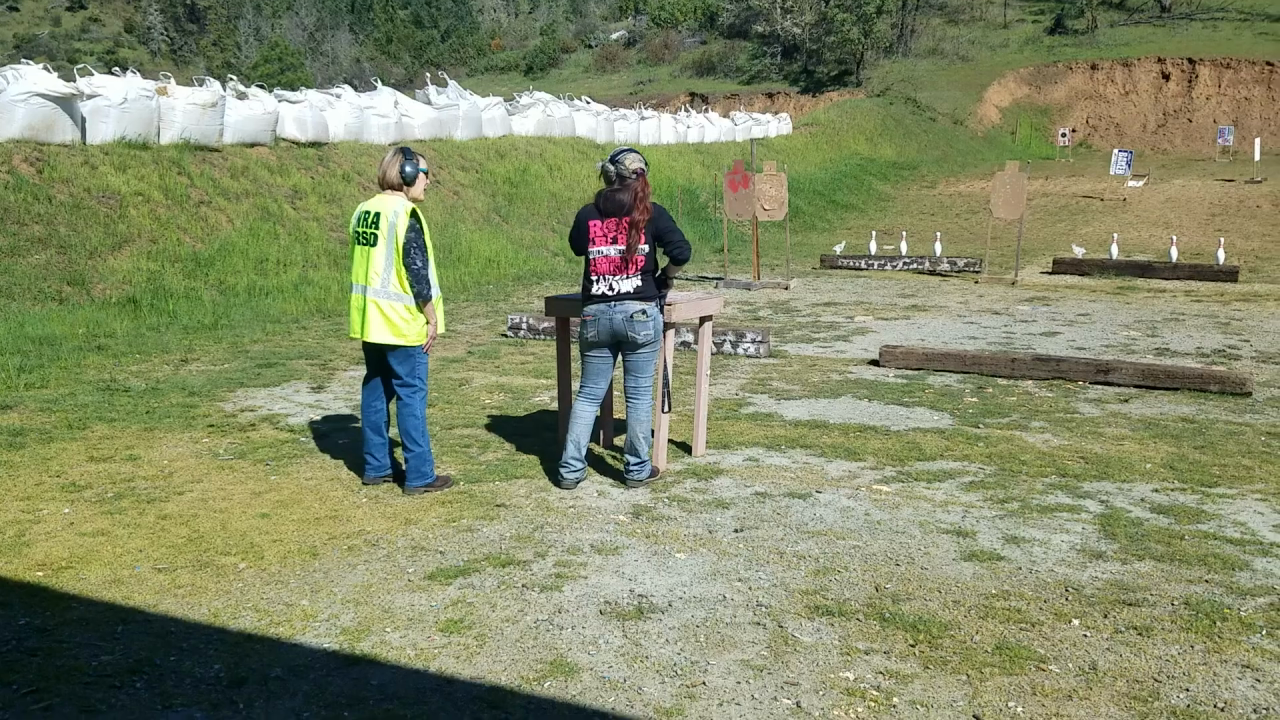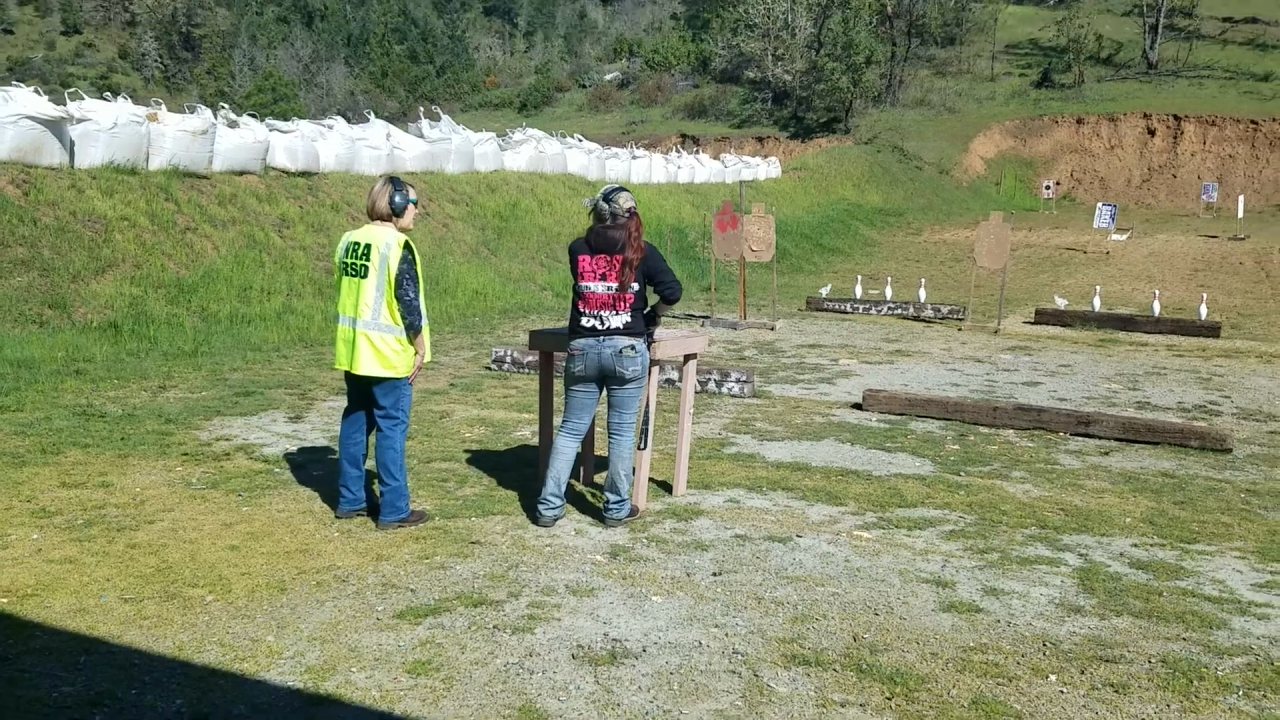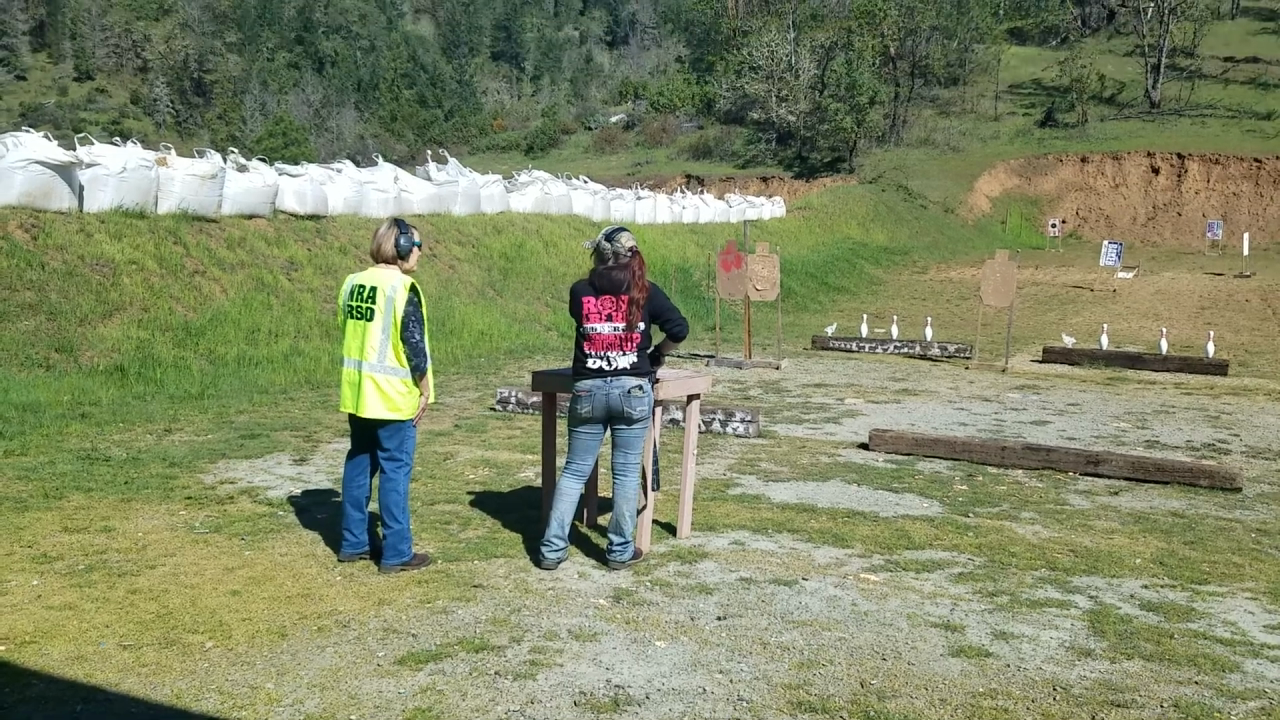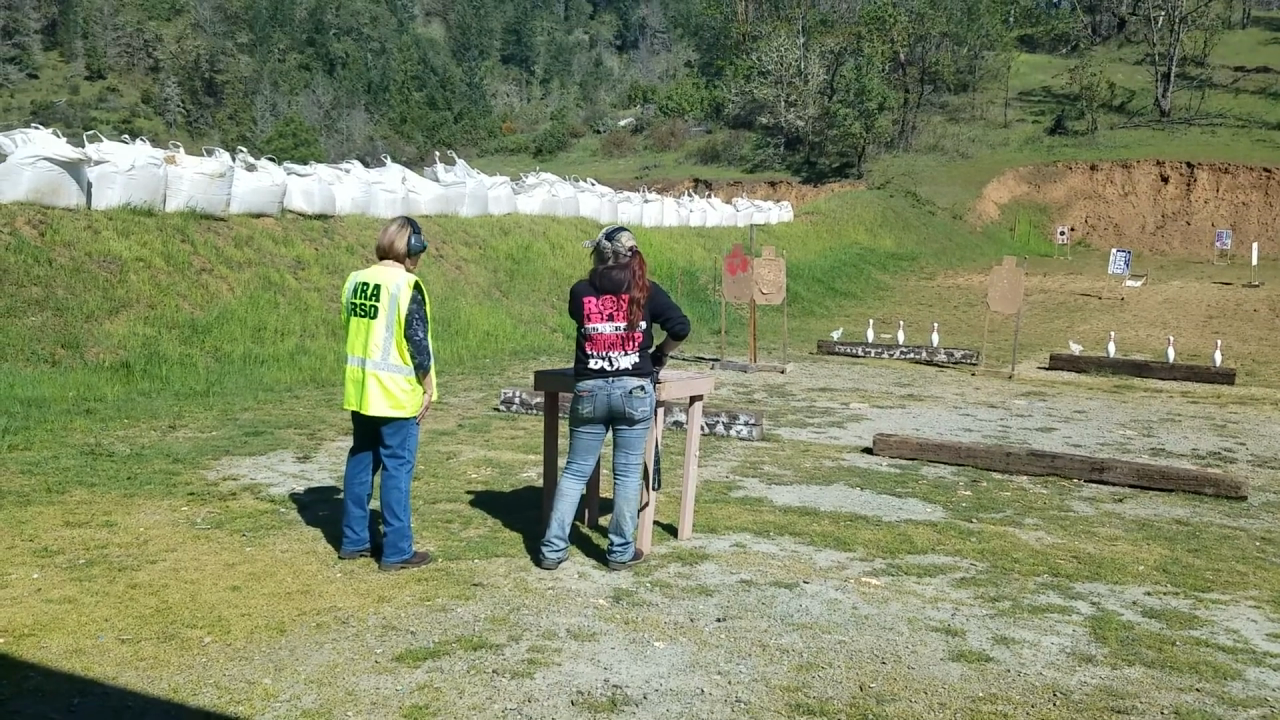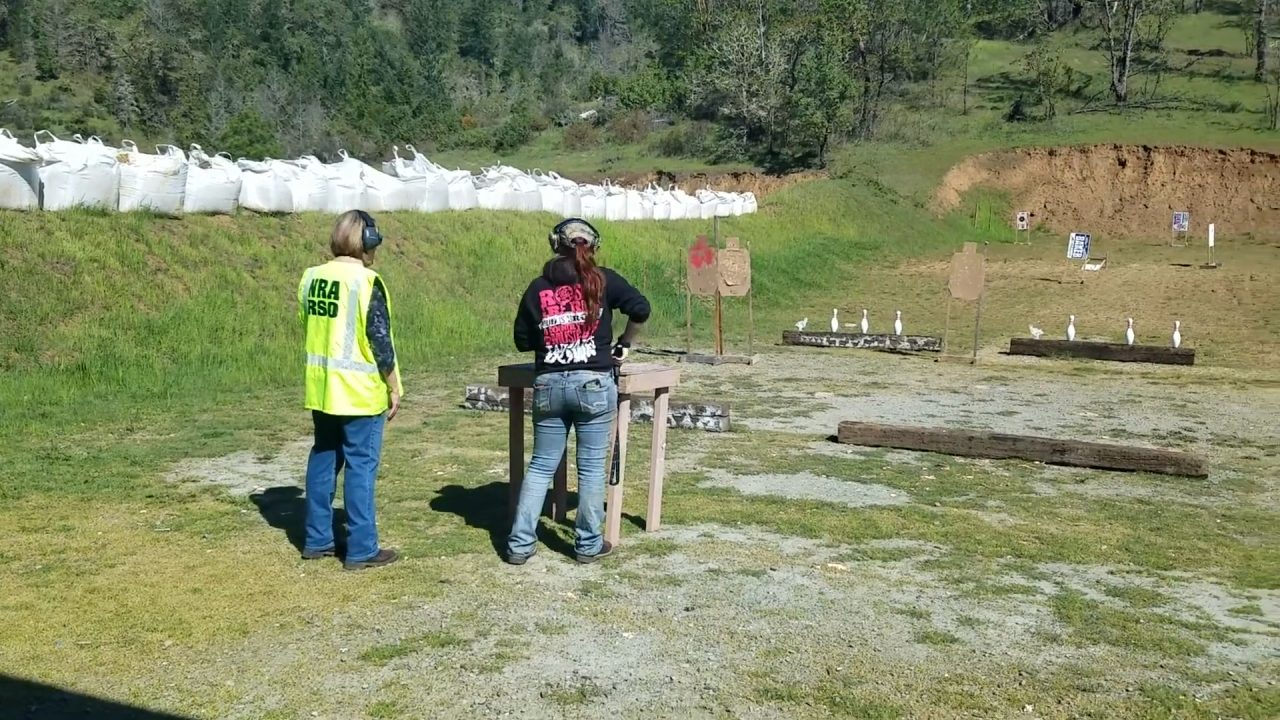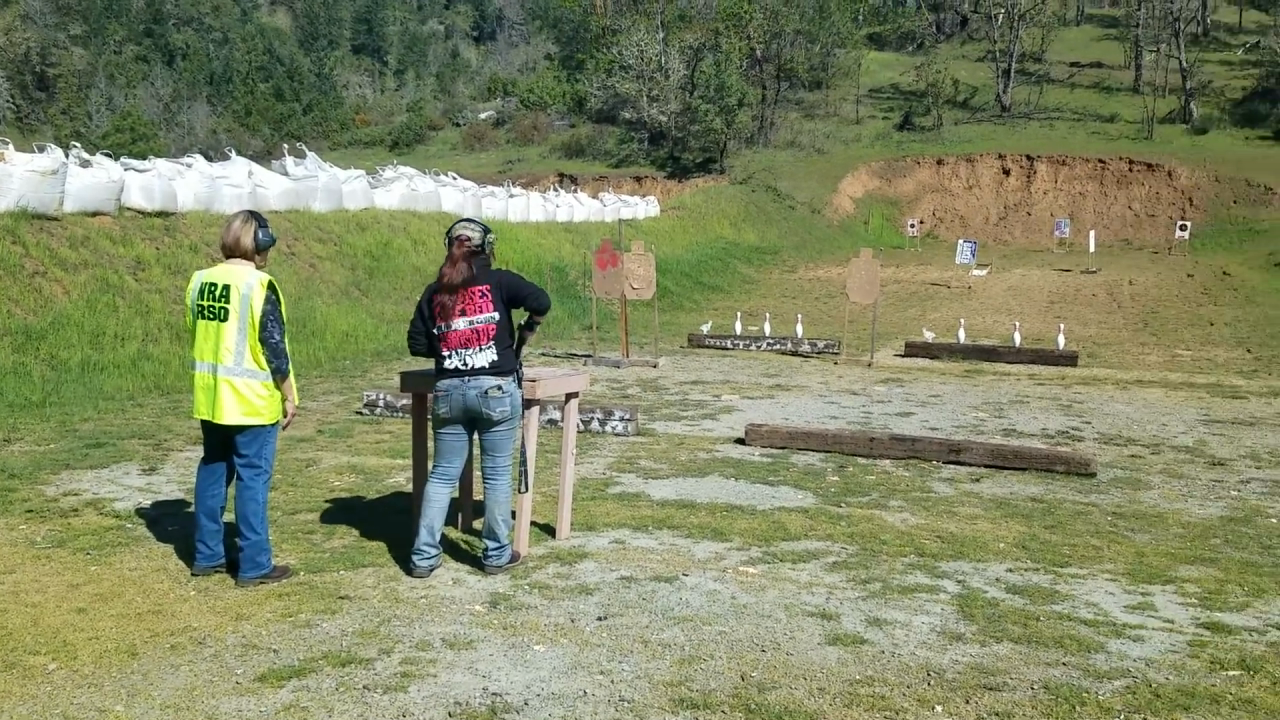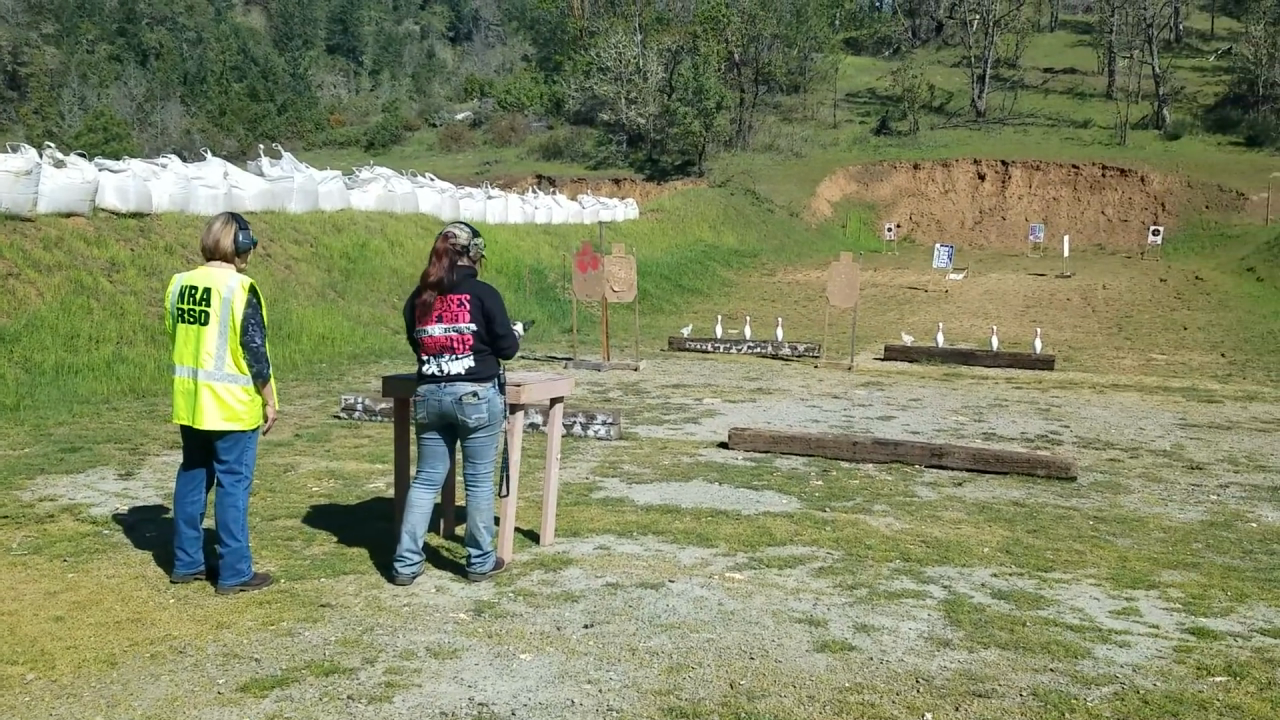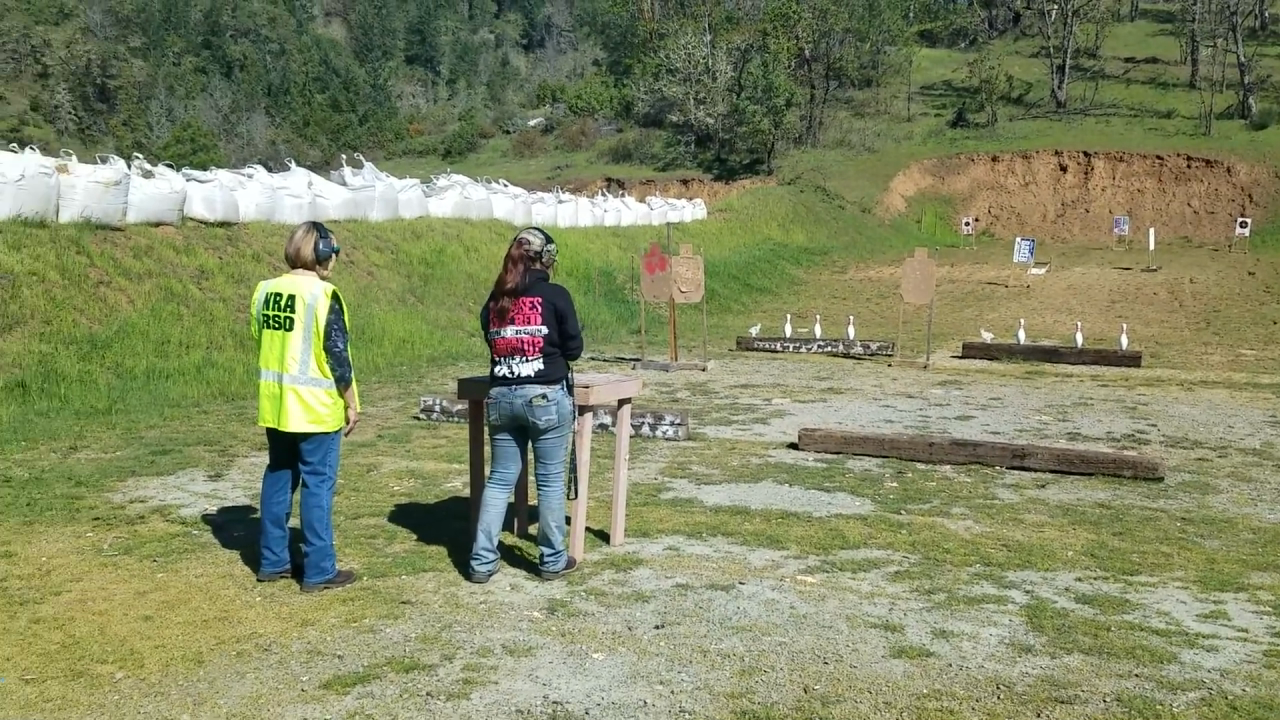
dt=0.4s
person 1, frame 1
left shoulder: (363, 212)
right shoulder: (406, 213)
right elbow: (418, 272)
right wrist: (431, 318)
left hip: (370, 320)
right hip: (402, 322)
left knee: (376, 390)
right knee: (411, 394)
left ankle: (375, 466)
right ankle: (419, 475)
person 1, frame 2
left shoulder: (348, 241)
right shoulder: (398, 245)
left elbow: (345, 293)
right elbow: (408, 303)
right wrist: (420, 348)
left hip: (353, 351)
right hip: (388, 353)
left knee: (355, 421)
right knee: (392, 427)
left ankle: (351, 500)
right ankle: (394, 509)
person 1, frame 3
left shoulder: (352, 284)
right shoulder: (403, 287)
left elbow: (348, 334)
right elbow: (414, 346)
right wrist: (425, 390)
left hip: (358, 393)
right hip: (393, 396)
left knee: (359, 464)
right knee: (395, 470)
left ankle: (353, 543)
right ankle: (397, 553)
person 1, frame 4
left shoulder: (355, 281)
right shoulder: (407, 285)
right elbow: (418, 343)
right wrist: (428, 389)
left hip: (361, 390)
right hip: (397, 393)
left knee: (360, 461)
right knee: (397, 468)
left ankle: (353, 540)
right ankle: (397, 551)
person 1, frame 5
left shoulder: (311, 278)
right shoulder: (366, 281)
left elbow: (310, 329)
right elbow: (380, 341)
right wrist: (393, 388)
left hip: (322, 388)
right hip: (359, 392)
left knee: (323, 460)
right knee: (360, 466)
left ankle: (317, 539)
right ankle: (361, 549)
person 1, frame 6
left shoulder: (199, 281)
right shoulder: (259, 284)
left elbow: (198, 335)
right elbow: (274, 347)
right wrist: (288, 396)
left hip: (210, 398)
right hip: (252, 400)
left knee: (212, 471)
right knee: (253, 479)
left ankle: (207, 556)
right ankle: (254, 565)
person 1, frame 7
left shoulder: (179, 284)
right shoulder: (241, 288)
left elbow: (176, 338)
right elbow: (256, 351)
right wrist: (269, 401)
left hip: (190, 402)
right hip: (232, 405)
left knee: (192, 478)
right knee: (233, 485)
left ankle: (186, 563)
right ankle: (234, 573)
person 1, frame 8
left shoulder: (265, 291)
right shoulder: (323, 295)
left elbow: (262, 344)
right elbow: (338, 356)
right wrist: (351, 403)
left hip: (275, 406)
right hip: (316, 409)
left knee: (278, 479)
right knee: (317, 485)
left ankle: (272, 561)
right ankle: (319, 570)
person 2, frame 1
left shoulder: (587, 215)
right shoulder: (651, 213)
left elbow: (576, 247)
right elbow: (681, 252)
right wrist: (664, 278)
left hip: (595, 315)
right hip: (640, 314)
left knee: (589, 394)
right knee: (639, 394)
left ankle: (570, 469)
right ankle: (637, 469)
person 2, frame 2
left shoulder: (578, 249)
right shoulder: (641, 251)
right elbow: (672, 292)
right wrist: (652, 315)
left hip: (583, 349)
right hip: (627, 349)
left knee: (571, 429)
right knee: (622, 431)
left ankle: (549, 506)
right ankle: (617, 508)
person 2, frame 3
left shoulder: (580, 291)
right shoulder: (645, 291)
right elbow: (678, 329)
right wrist: (657, 355)
left hip: (588, 391)
right hip: (633, 390)
left knee: (574, 471)
right knee: (627, 472)
left ankle: (552, 549)
right ankle: (620, 551)
person 2, frame 4
left shoulder: (581, 291)
right shoulder: (646, 291)
right elbow: (680, 327)
right wrist: (659, 354)
left hip: (590, 391)
right hip: (635, 390)
left knee: (575, 470)
right knee: (628, 473)
left ankle: (552, 548)
right ankle: (621, 551)
person 2, frame 5
left shoulder: (537, 288)
right shoulder: (603, 279)
left elbow: (522, 339)
right elbow: (641, 308)
right wrist: (623, 343)
left hip: (549, 385)
right hip: (594, 384)
left knee: (541, 465)
right knee: (592, 466)
left ankle: (519, 543)
right ankle: (589, 544)
person 2, frame 6
left shoulder: (434, 292)
right shoulder: (499, 280)
left elbow: (416, 344)
right elbow: (541, 303)
right wrist: (526, 329)
left hip: (449, 391)
right hip: (497, 389)
left knee: (442, 474)
right knee: (497, 474)
left ankle: (423, 557)
right ankle: (496, 554)
person 2, frame 7
left shoulder: (419, 297)
right shoulder: (482, 293)
right elbow: (507, 348)
right wrist: (514, 333)
left hip: (430, 396)
right hip: (477, 395)
left knee: (426, 479)
right knee: (479, 481)
left ankle: (406, 563)
right ankle: (480, 561)
person 2, frame 8
left shoulder: (495, 299)
right shoulder: (555, 295)
right elbow: (574, 349)
left hip: (501, 397)
right hip: (547, 397)
left knee: (500, 479)
right knee: (550, 480)
left ankle: (482, 561)
right ankle: (553, 560)
